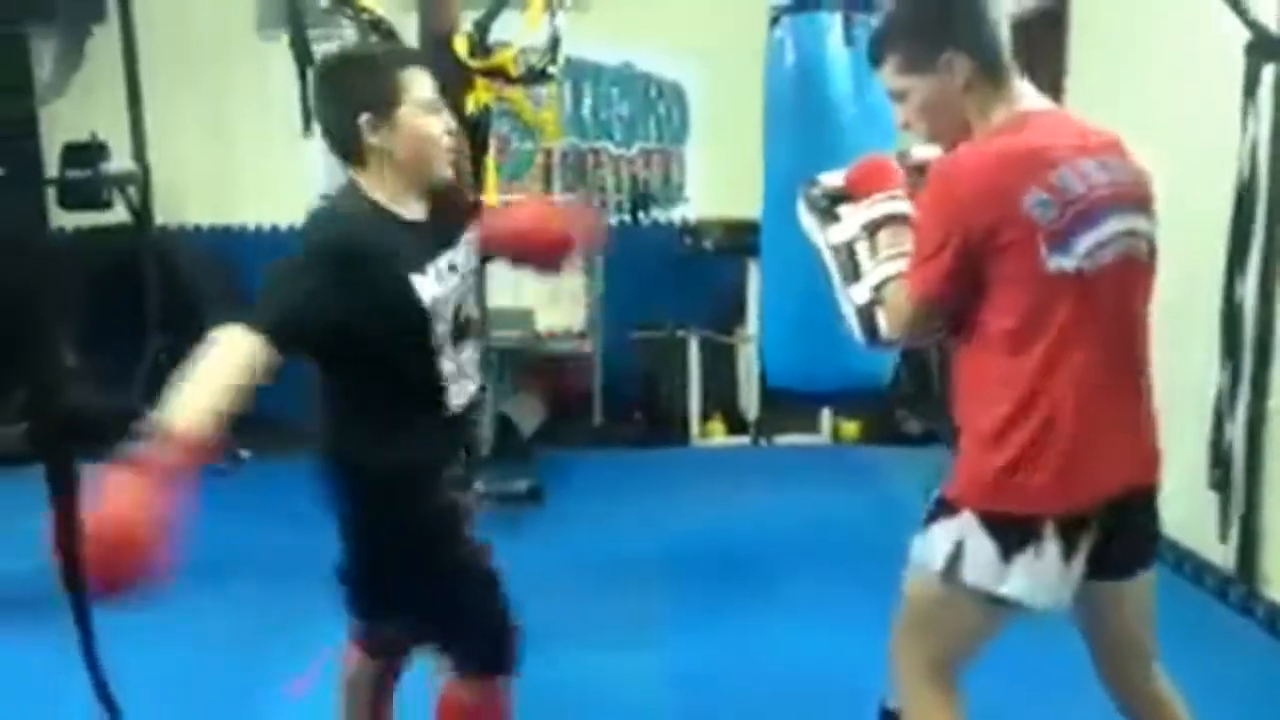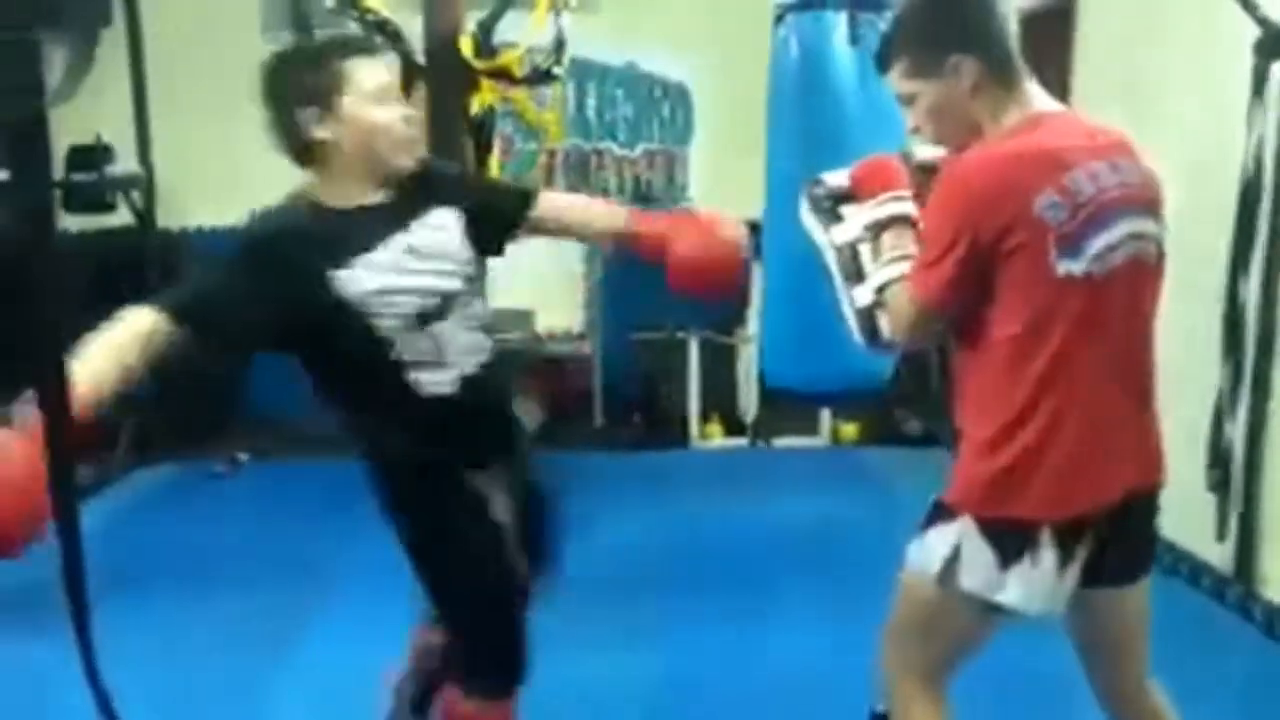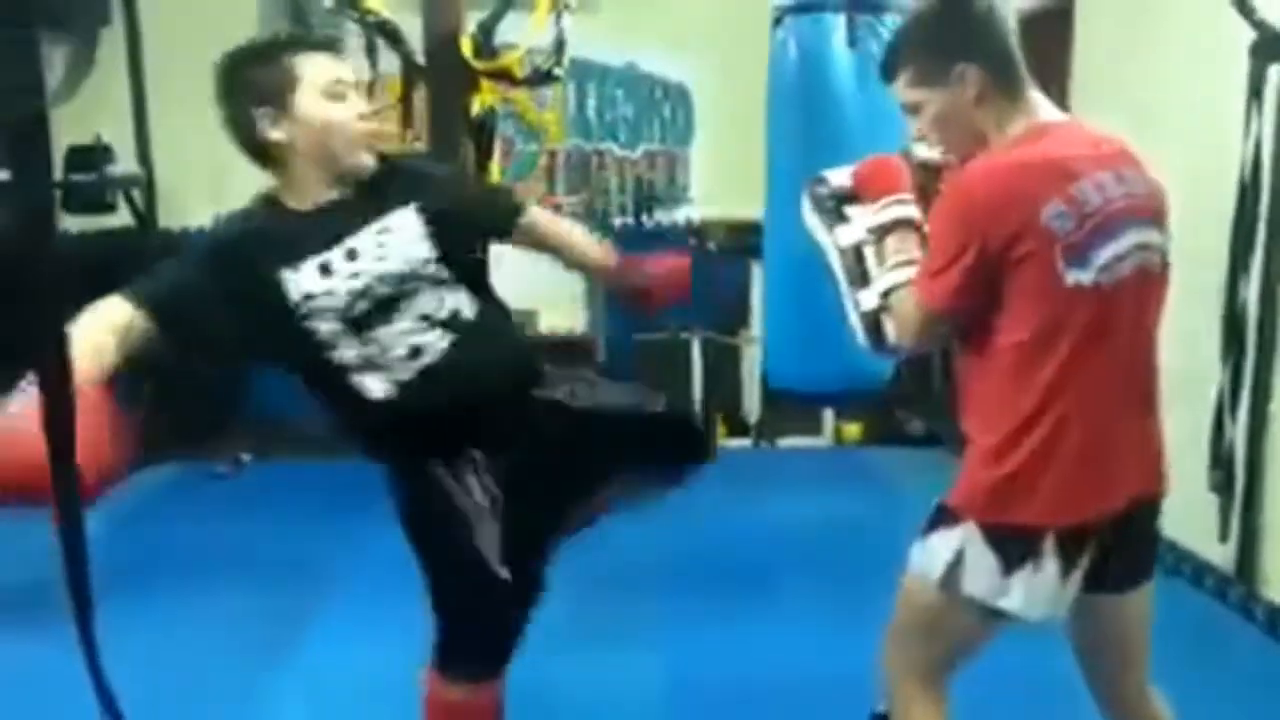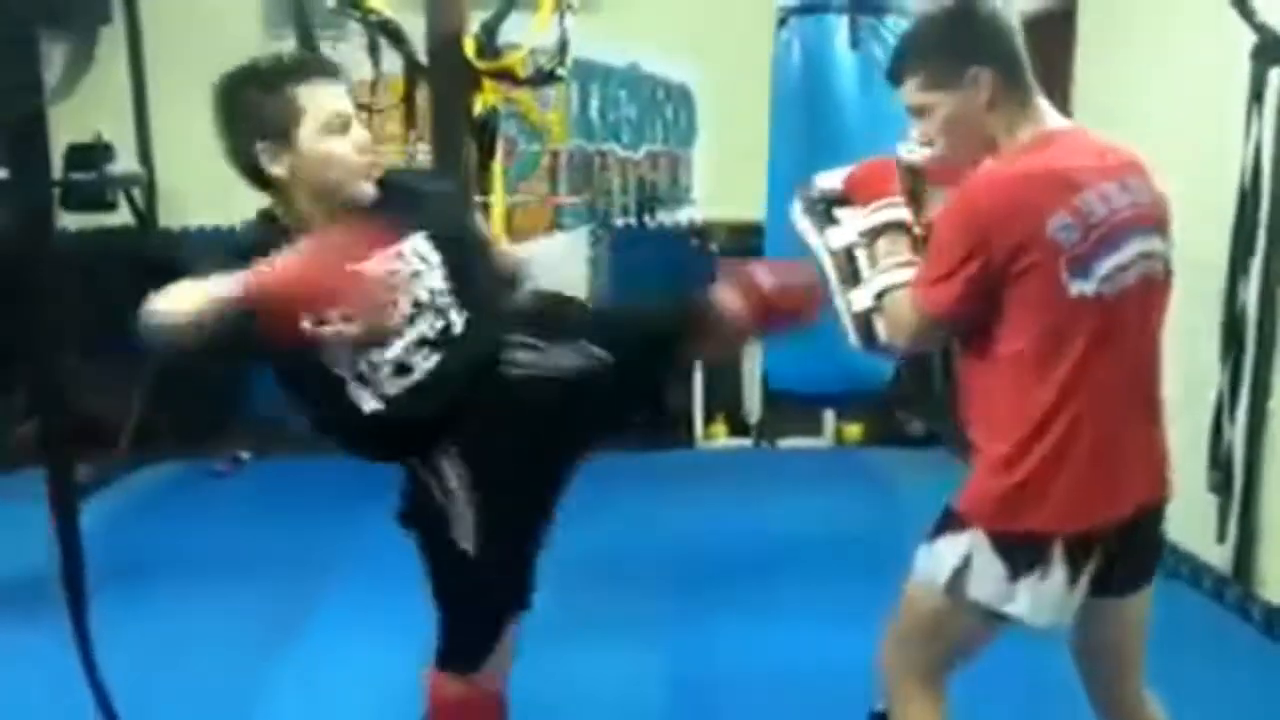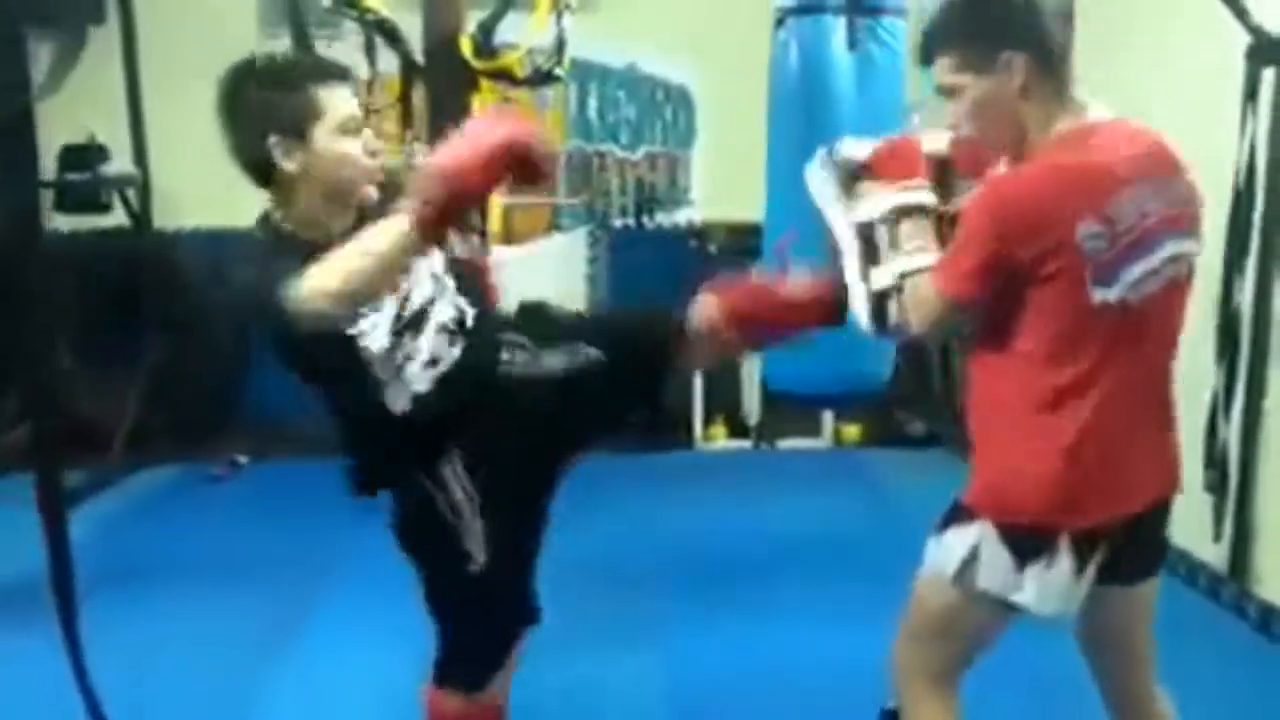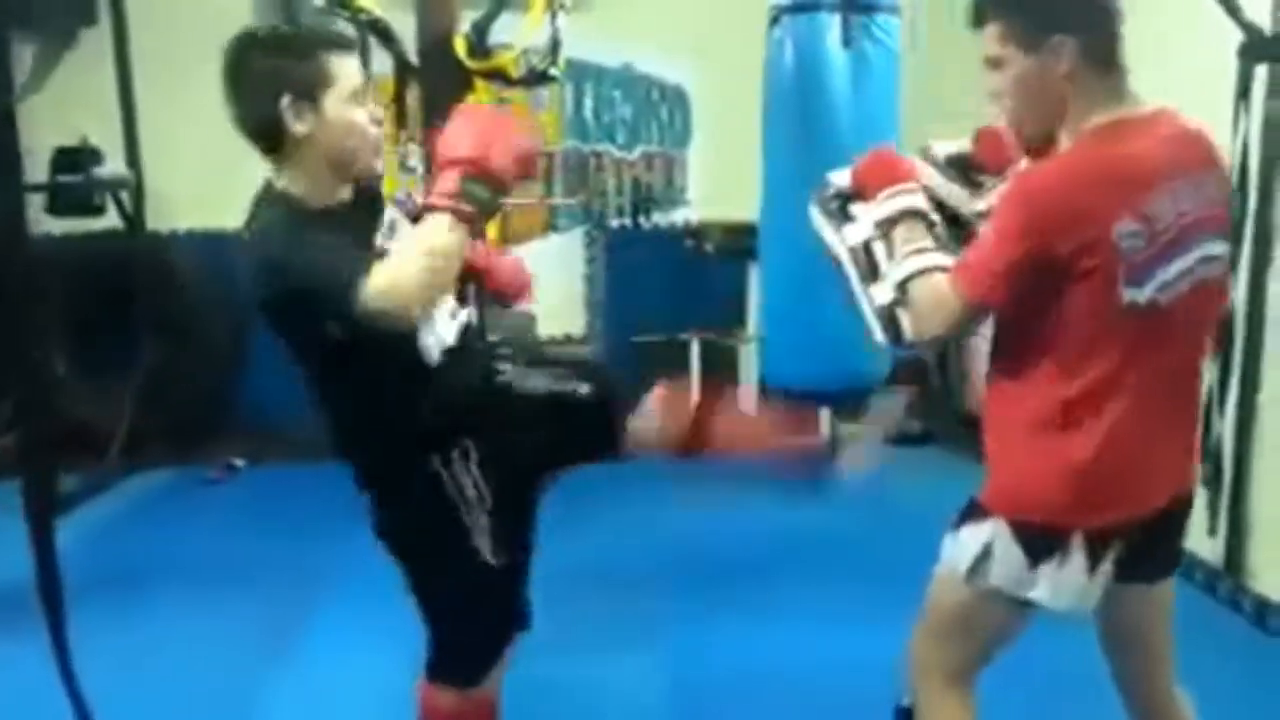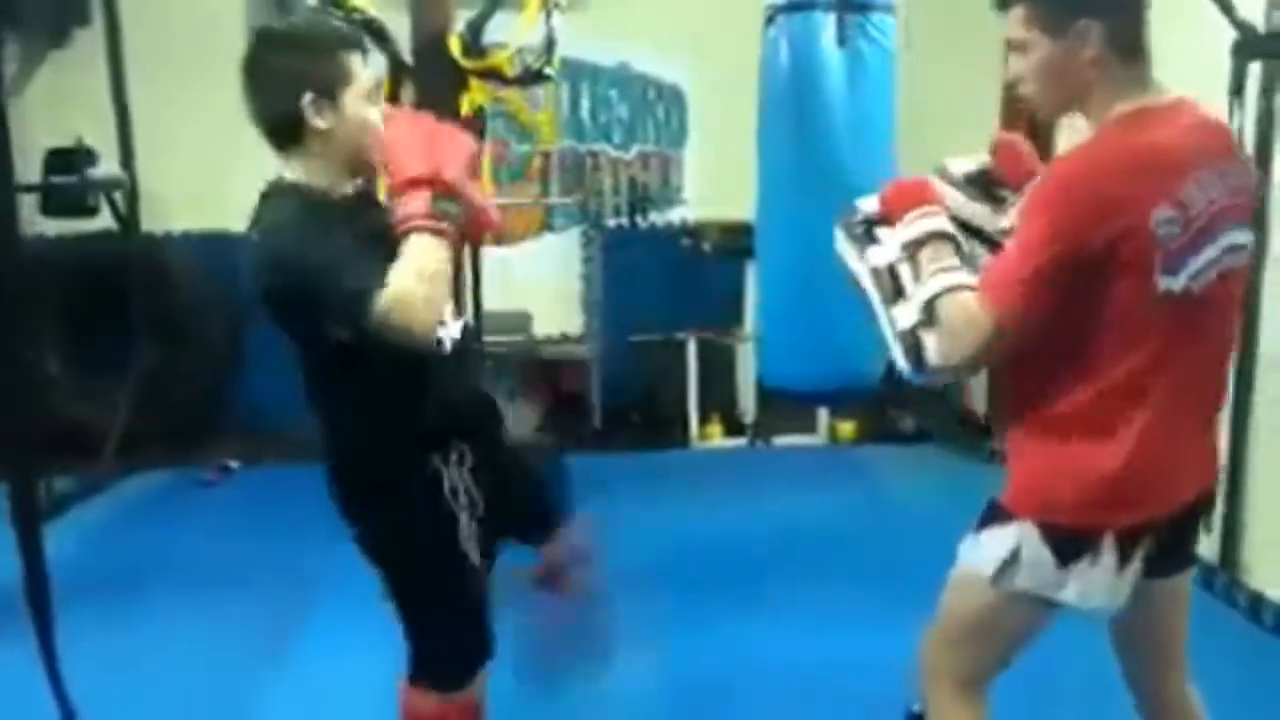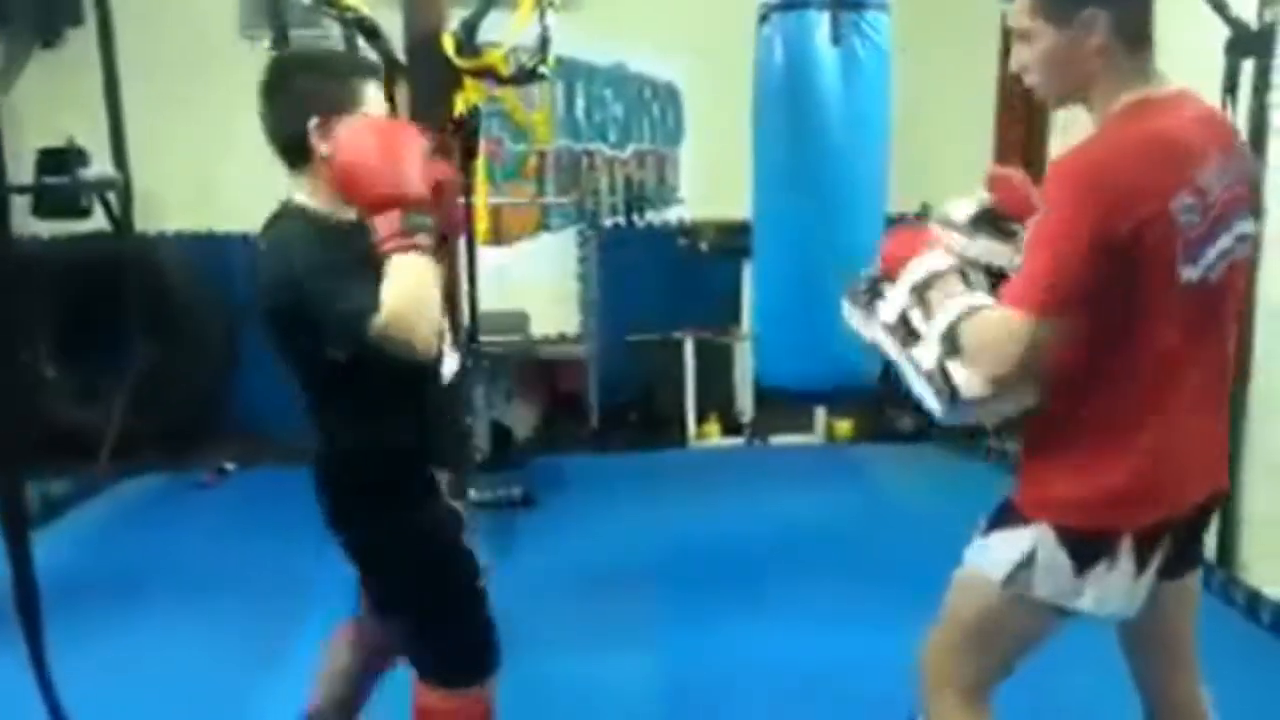
dt=0.1s
person 1, frame 1
left shoulder: (970, 175)
right shoulder: (1115, 157)
left elbow: (901, 323)
left wrist: (882, 214)
left hip: (1021, 480)
right hip: (1125, 468)
person 1, frame 2
left shoulder: (980, 178)
right shoulder: (1125, 161)
left elbow: (904, 326)
left wrist: (887, 212)
left hip: (1021, 488)
right hip: (1127, 475)
person 1, frame 3
left shoulder: (985, 186)
right shoulder: (1130, 169)
left elbow: (912, 330)
left wrist: (893, 215)
left hip: (1025, 494)
right hip: (1129, 481)
person 1, frame 4
left shoulder: (991, 200)
right shoulder: (1127, 175)
left elbow: (906, 332)
left wrist: (878, 223)
left hip: (1031, 501)
right hip: (1131, 488)
person 1, frame 5
left shoulder: (1022, 194)
right shoulder: (1163, 166)
left elbow: (923, 315)
left wrist: (903, 199)
left hip: (1036, 495)
right hip: (1140, 481)
person 1, frame 6
left shoulder: (1057, 189)
right shoulder: (1200, 159)
left elbow: (936, 317)
left wrist: (900, 203)
left hip: (1051, 493)
right hip: (1158, 482)
person 1, frame 7
left shoulder: (1087, 177)
right shoulder: (1220, 148)
left elbow: (964, 340)
left wrist: (924, 227)
right wrist: (1032, 209)
left hip: (1075, 493)
right hip: (1178, 477)
person 1, frame 8
left shoulder: (1098, 172)
right shoulder: (1219, 140)
left elbow: (1000, 359)
left wrist: (939, 280)
right wrist: (1042, 249)
left hip: (1088, 493)
right hip: (1183, 473)
person 2, frame 1
left shoulder: (429, 210)
right shoulder: (344, 242)
right elbow: (243, 345)
left wrist: (513, 233)
right wrist: (164, 455)
left hip: (424, 466)
right hip: (398, 478)
left knee: (391, 629)
right knee: (486, 648)
person 2, frame 2
left shoulder: (431, 189)
right shoulder: (282, 247)
left elbow: (545, 210)
right elbow: (149, 326)
left wrist: (651, 230)
left hip: (486, 430)
right hip: (430, 468)
left knee: (470, 620)
right knee: (492, 659)
person 2, frame 3
left shoulder: (410, 185)
right shoulder: (250, 250)
left elbow: (526, 220)
right elbow: (123, 317)
left wrist: (625, 273)
left hip: (524, 399)
right hip: (439, 453)
left knee: (676, 437)
right knee: (479, 640)
person 2, frame 4
left shoulder: (403, 195)
right shoulder: (251, 267)
left elbow: (484, 255)
right elbow: (166, 312)
right wrist: (243, 290)
left hip: (519, 366)
right hip: (438, 448)
right knee: (478, 630)
person 2, frame 5
left shoulder: (385, 208)
right shoulder: (278, 271)
right elbow: (321, 297)
right wrist: (431, 205)
left hip: (517, 376)
right hip: (443, 459)
left knee: (699, 325)
right knee: (479, 648)
left ankle: (832, 295)
person 2, frame 6
left shoulder: (358, 193)
right shoulder: (284, 248)
right elbow: (398, 300)
left wrist: (468, 261)
right wrist: (459, 188)
left hip: (484, 386)
right hip: (427, 453)
left knee: (634, 417)
right knee: (470, 638)
person 2, frame 7
left shoulder: (344, 200)
right shoulder: (294, 227)
right elbow: (412, 316)
left wrist: (443, 213)
right wrist: (430, 201)
left hip: (449, 409)
right hip: (404, 461)
left knee: (544, 524)
right knee: (455, 647)
person 2, frame 8
left shoulder: (348, 219)
right shoulder: (300, 252)
left elbow: (413, 311)
right elbow: (415, 331)
left wrist: (418, 207)
right wrist: (405, 219)
left hip: (402, 458)
right hip: (386, 478)
left knee: (393, 605)
right knee: (461, 655)
